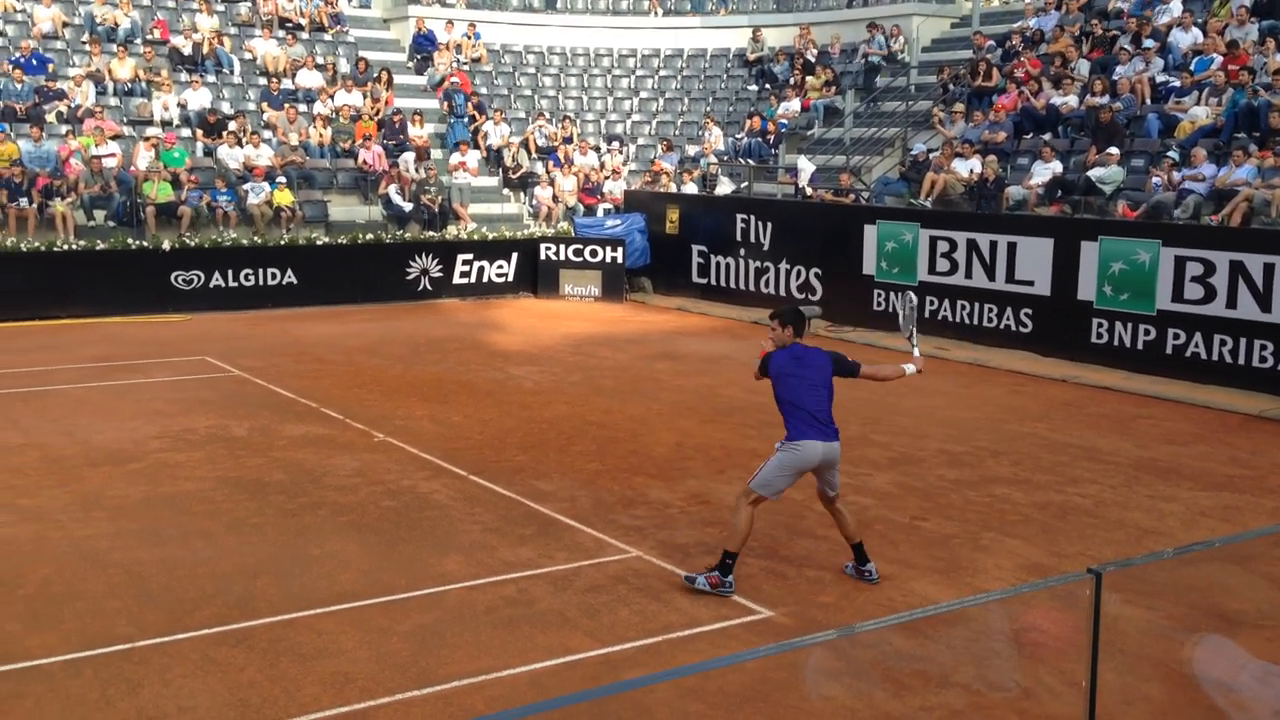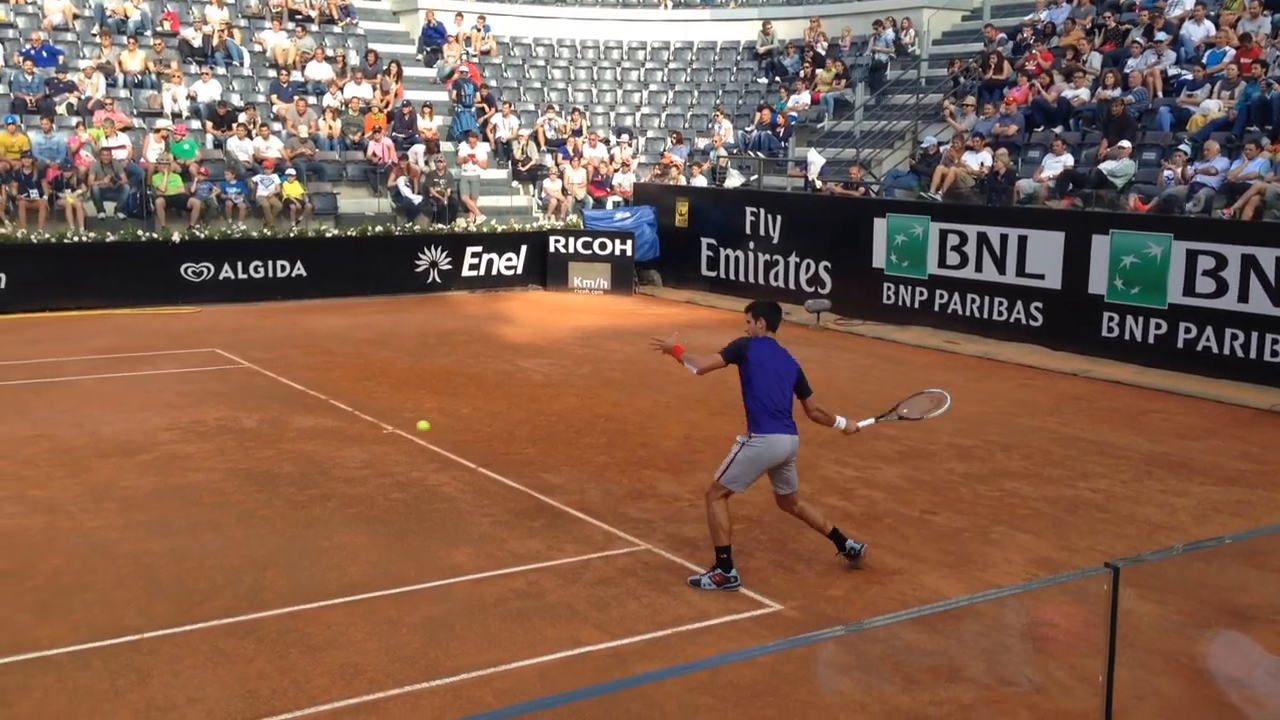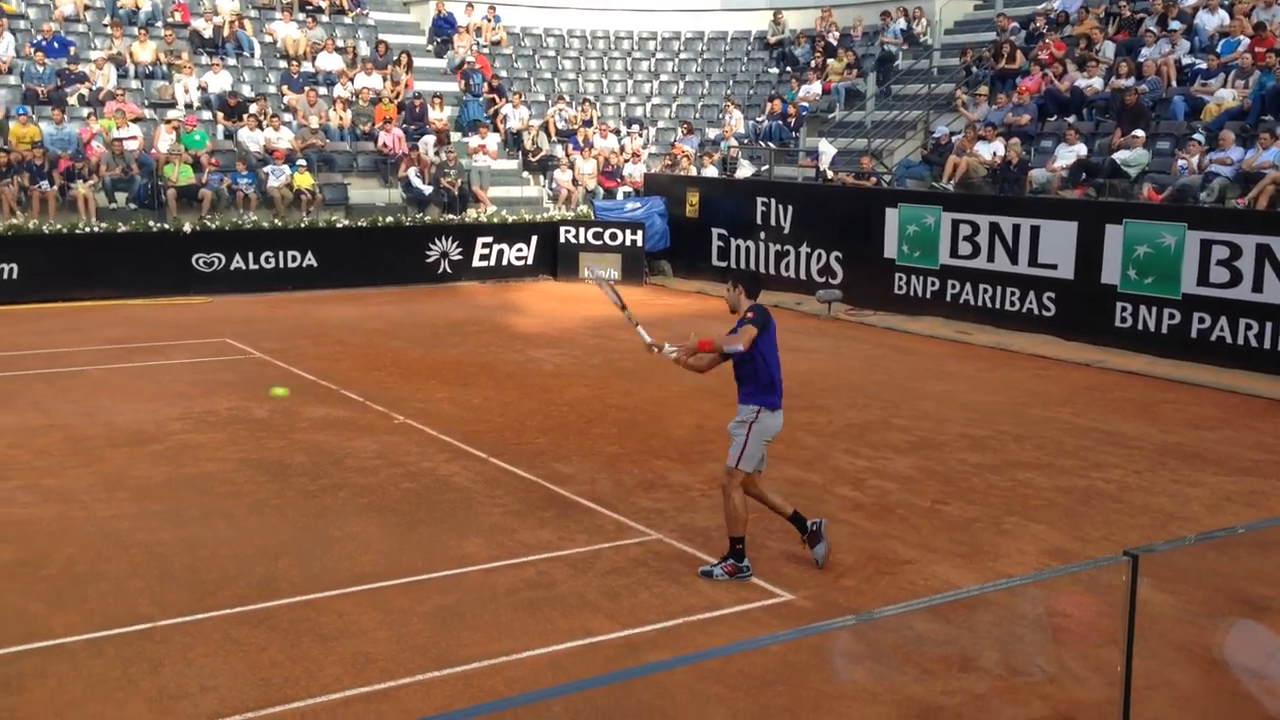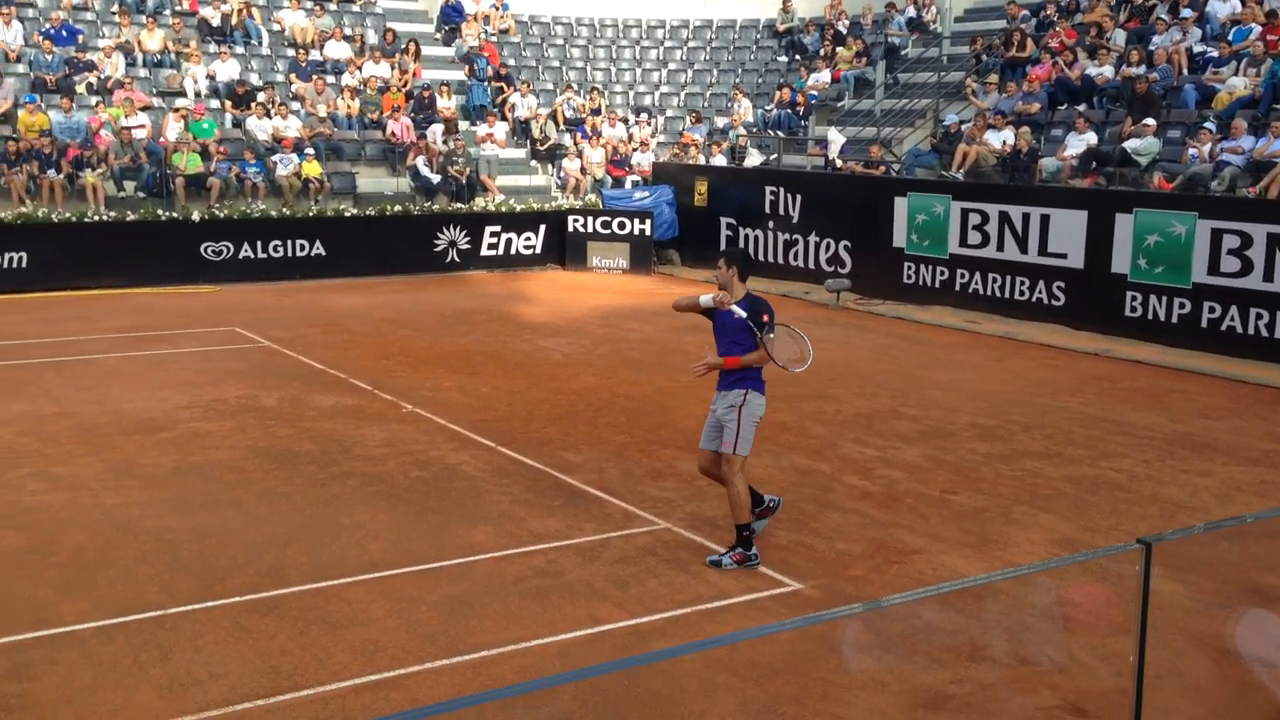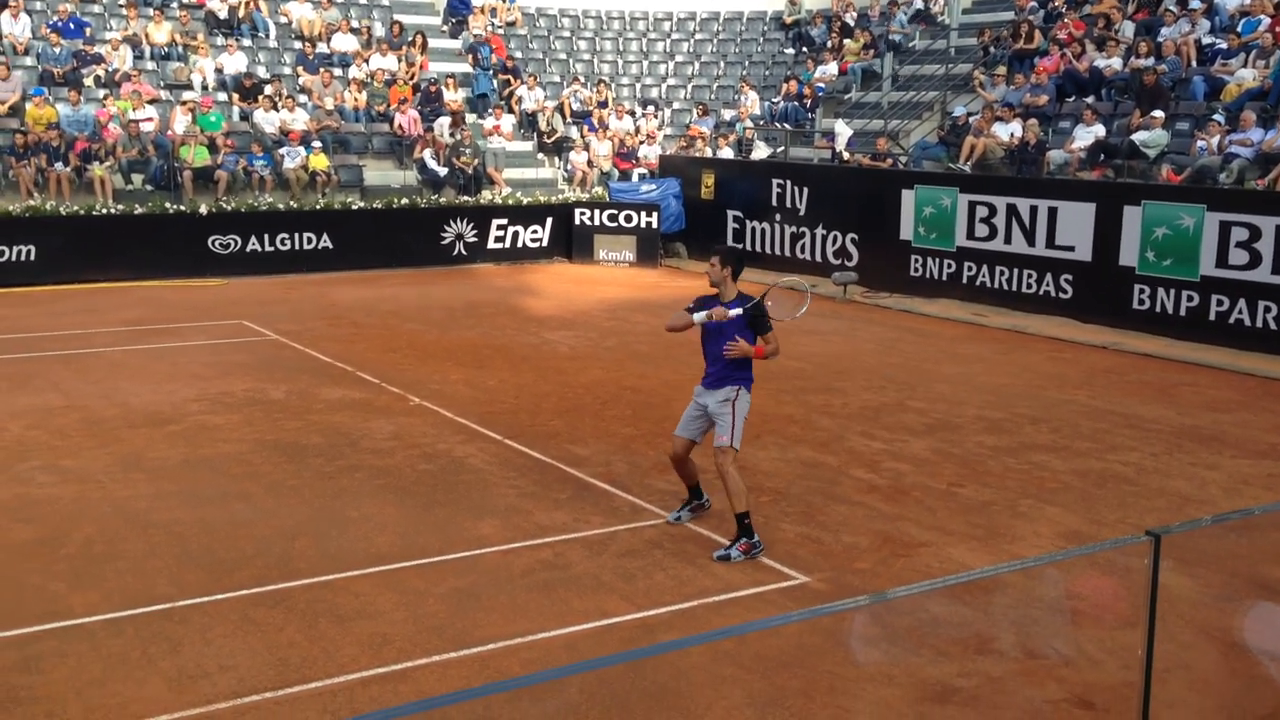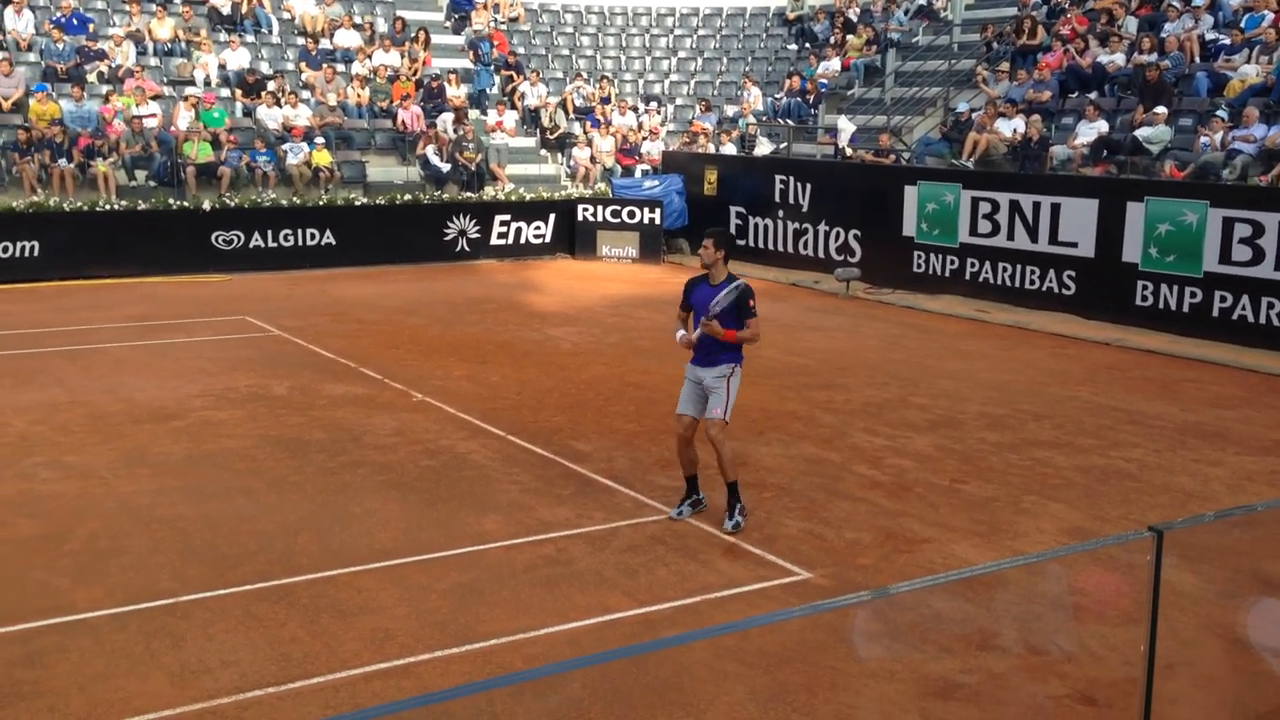
dt=0.2s
person 1, frame 1
left shoulder: (772, 360)
right shoulder: (828, 359)
left elbow: (758, 375)
right elbow: (876, 373)
right wrist: (912, 366)
left hip: (798, 446)
right hip: (831, 446)
left knee: (746, 501)
right knee: (831, 501)
left ankle: (723, 574)
right ankle: (864, 565)
person 1, frame 2
left shoulder: (747, 345)
right shoulder: (789, 363)
left elbow: (700, 366)
right elbow: (813, 411)
left wrist: (675, 349)
right wrist: (841, 423)
left hip: (761, 439)
right hip: (788, 441)
left knee: (715, 496)
right knee: (790, 503)
left ankle: (725, 571)
right ankle: (847, 547)
person 1, frame 3
left shoulder: (758, 313)
right shoulder: (741, 327)
left elbow: (739, 343)
right elbow: (705, 365)
left wrist: (698, 345)
right wrist: (683, 356)
left hip: (760, 412)
right hip: (758, 412)
left knee: (731, 484)
right knee: (748, 484)
left ankle: (737, 560)
right ankle: (807, 527)
person 1, frame 4
left shoulder: (758, 306)
right shoulder: (718, 305)
left elbow: (764, 355)
right elbow: (678, 306)
left wrist: (722, 363)
right wrist: (711, 298)
left hip: (745, 396)
right hip: (724, 395)
left knee: (731, 470)
right knee: (707, 465)
left ankle: (745, 548)
right ankle: (762, 503)
person 1, frame 5
left shoulder: (753, 306)
right shoulder: (705, 303)
left elbow: (774, 347)
right elbow: (671, 325)
left wrist: (750, 351)
right wrist: (705, 315)
left hip: (733, 393)
right hip: (705, 391)
left knee: (724, 462)
right knee: (677, 452)
left ankle: (747, 538)
right ankle: (697, 499)
person 1, frame 6
left shoulder: (741, 290)
right shoulder: (693, 285)
left elbow: (754, 335)
right elbow: (680, 319)
left wrist: (722, 334)
right wrist: (682, 336)
left hip: (725, 370)
right hip: (696, 369)
left knee: (715, 433)
right knee: (683, 433)
left ankle: (735, 502)
right ankle: (693, 495)
